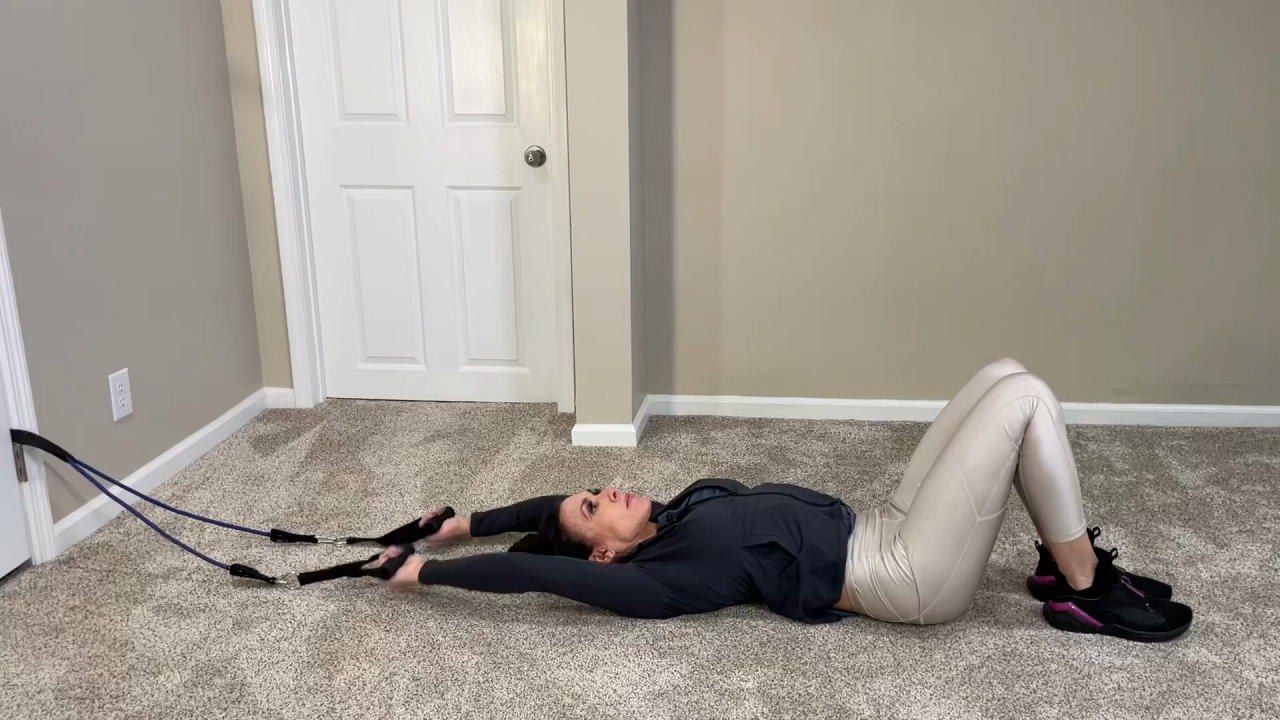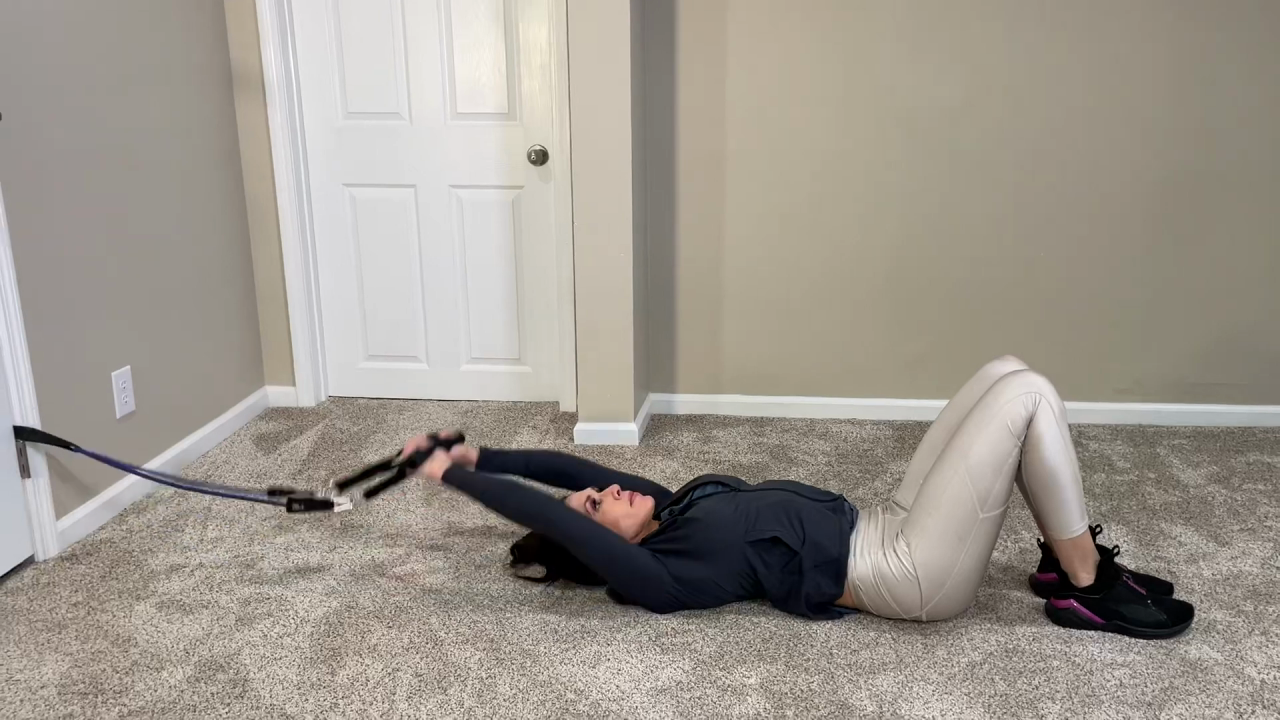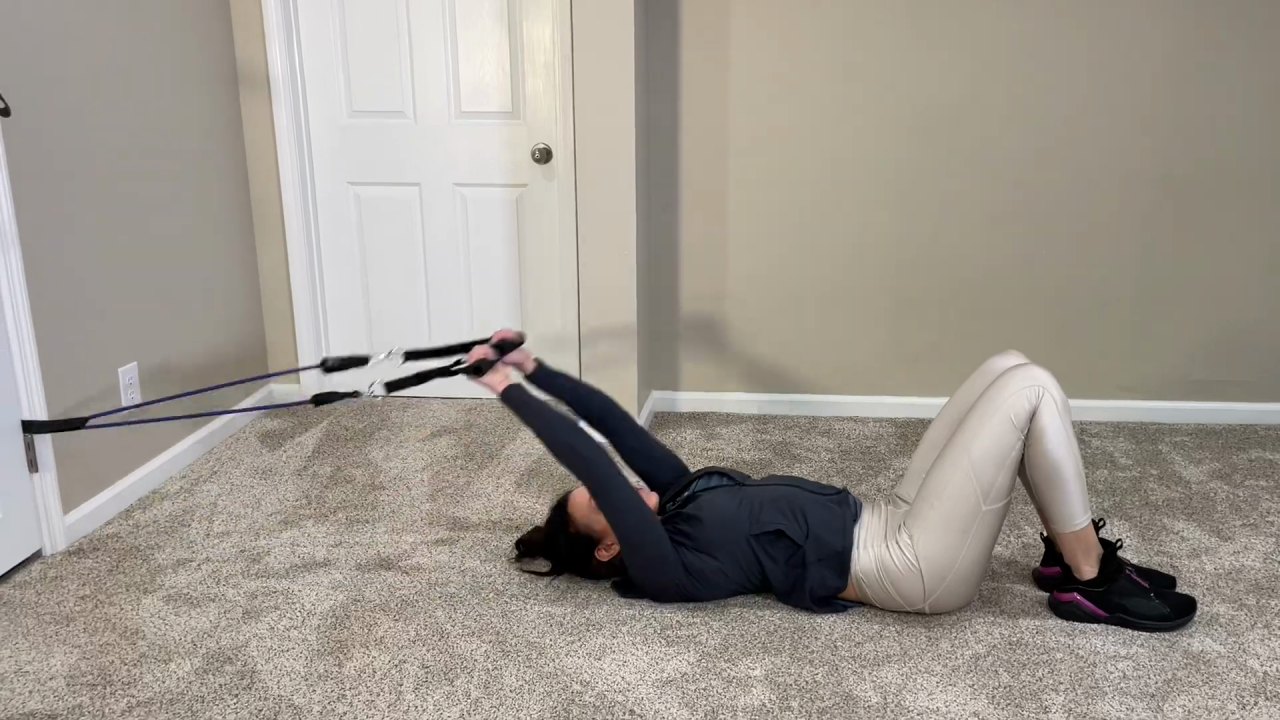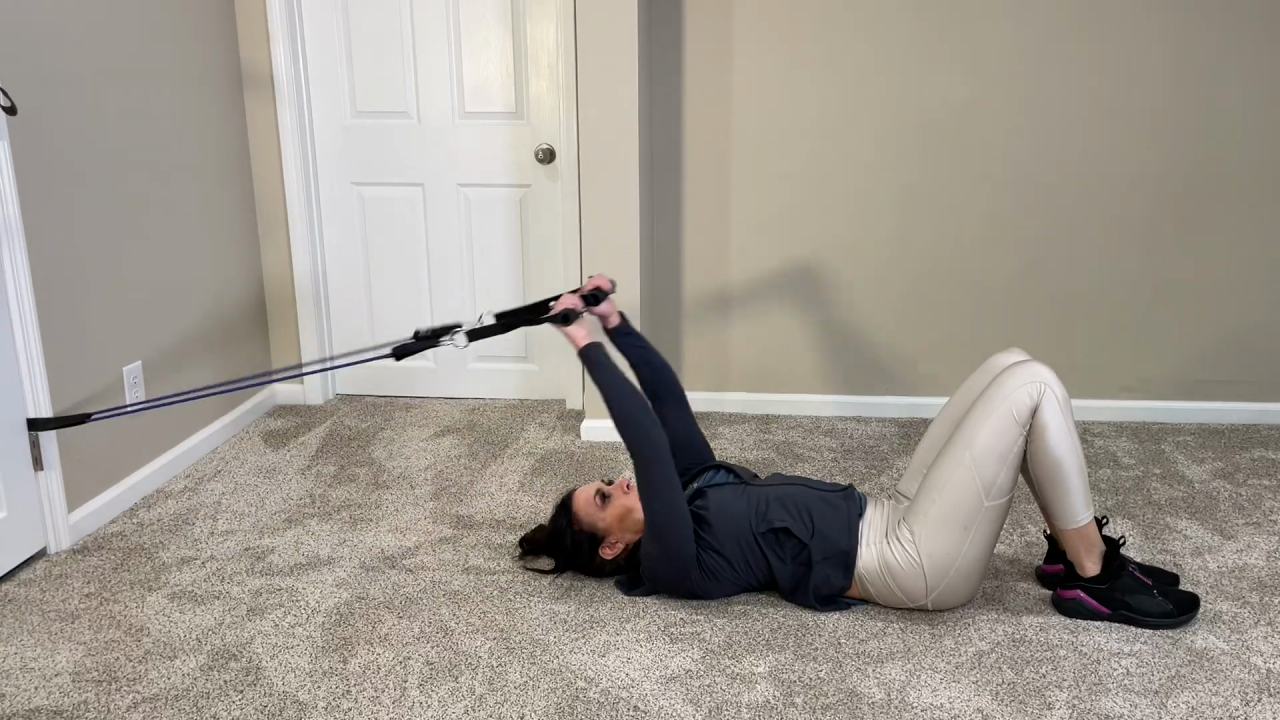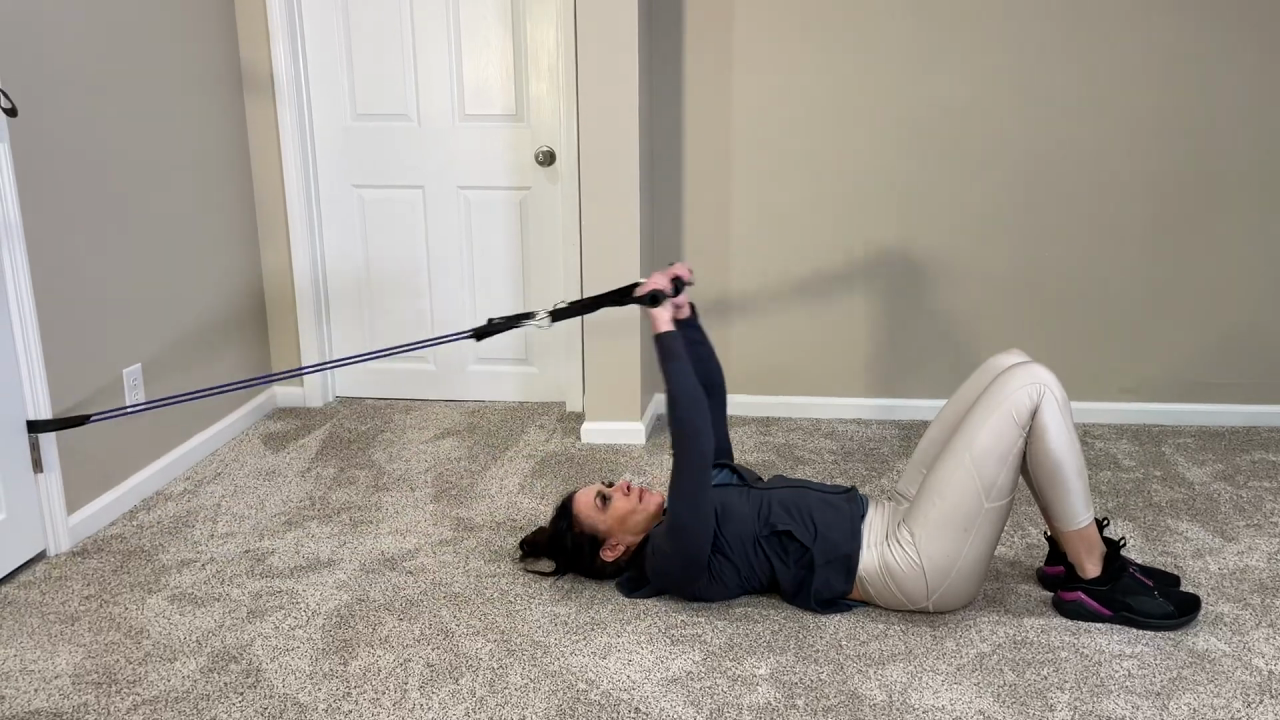
dt=0.3s
person 1, frame 1
left shoulder: (670, 520)
right shoulder: (656, 575)
left elbow: (552, 500)
right elbow: (540, 571)
left wrist: (466, 523)
right wrist: (427, 570)
left hip: (880, 529)
right hip: (910, 579)
left knee: (1005, 377)
right knee: (1023, 401)
left ankle: (1067, 561)
right ankle: (1085, 591)
person 1, frame 2
left shoulder: (672, 512)
right shoulder: (661, 574)
left elbow: (579, 471)
right elbow: (556, 514)
left wrist: (473, 455)
right wrist: (457, 472)
left hip: (884, 528)
right hip: (910, 575)
left knee: (1006, 376)
right knee: (1027, 396)
left ankle: (1072, 559)
right ankle: (1089, 589)
person 1, frame 3
left shoulder: (682, 499)
right shoulder: (666, 568)
left elbow: (618, 428)
right elbow: (598, 466)
left wrist: (531, 370)
right wrist: (512, 391)
left hip: (887, 522)
right hip: (913, 568)
left knee: (1010, 368)
right knee: (1030, 391)
left ankle: (1071, 555)
right ankle: (1092, 582)
person 1, frame 4
left shoulder: (697, 489)
right shoulder: (672, 564)
left elbow: (668, 411)
right elbow: (647, 444)
left wrist: (618, 326)
right wrist: (589, 349)
left hip: (891, 519)
right hip: (914, 565)
left knee: (1014, 368)
right knee: (1032, 387)
left ankle: (1073, 552)
right ankle: (1094, 576)
person 1, frame 5
left shoulder: (688, 515)
right shoulder: (675, 560)
left elbow: (709, 405)
right elbow: (693, 445)
left wrist: (683, 318)
right wrist: (663, 336)
left hip: (891, 520)
right hip: (915, 567)
left knee: (1012, 368)
right knee: (1030, 389)
left ankle: (1072, 552)
right ankle: (1095, 577)
